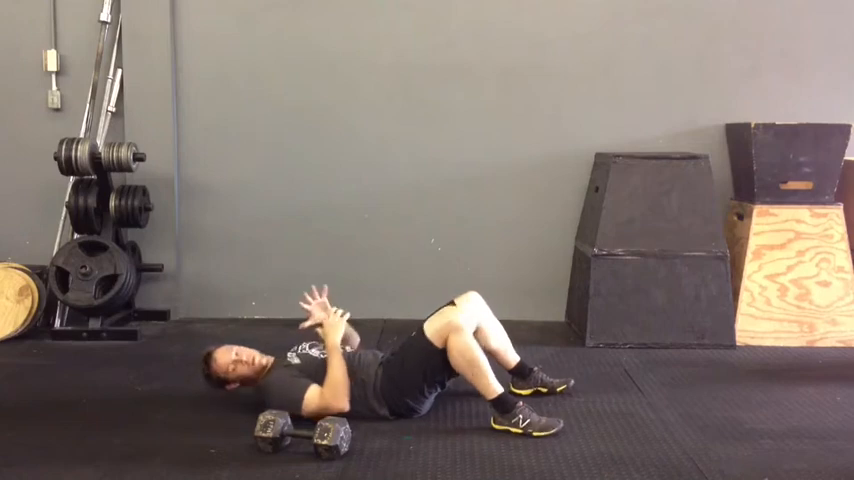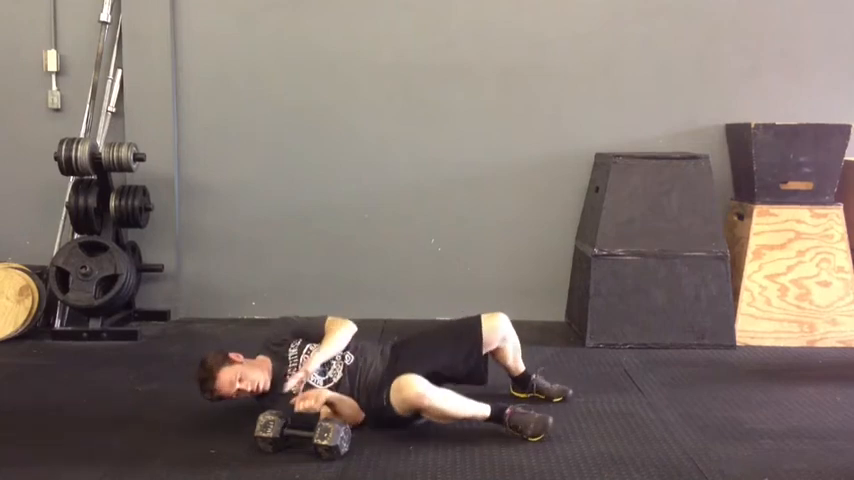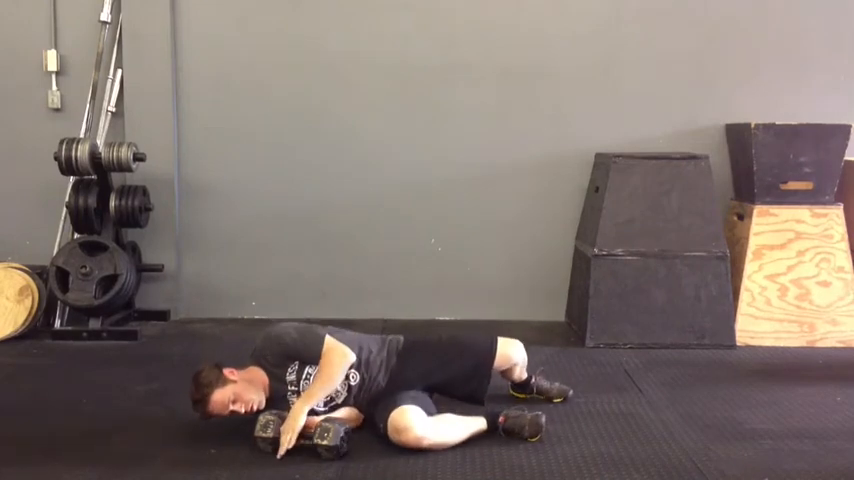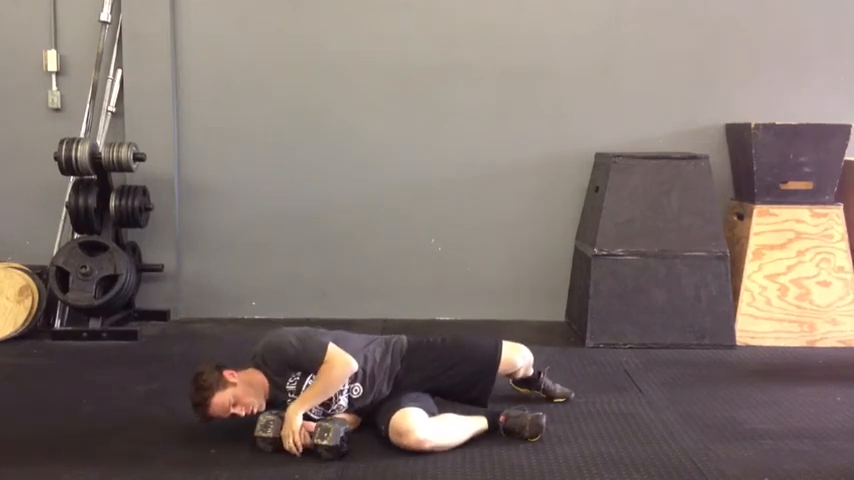
dt=0.7s
person 1, frame 1
left shoulder: (288, 362)
right shoulder: (274, 386)
left elbow: (353, 346)
right elbow: (338, 404)
left wrist: (331, 322)
right wrist: (331, 341)
left hip: (391, 366)
right hip: (397, 393)
left knee: (471, 302)
right knee: (454, 322)
left ankle: (525, 376)
right ankle: (507, 411)
person 1, frame 2
left shoulder: (282, 336)
right shoulder: (277, 402)
left elbow: (345, 327)
right elbow: (355, 415)
left wrist: (312, 361)
right wrist: (326, 398)
left hip: (395, 354)
right hip: (384, 398)
left knee: (498, 325)
right knee: (414, 391)
left ankle: (524, 383)
right ankle: (501, 415)
person 1, frame 3
left shoulder: (273, 343)
right shoulder: (273, 407)
left elbow: (342, 355)
right elbow: (354, 414)
left wrist: (301, 409)
right wrist: (320, 420)
left hip: (401, 357)
right hip: (382, 399)
left knee: (512, 352)
right knee: (410, 430)
left ankle: (525, 385)
right ankle: (495, 421)
person 1, frame 4
left shoulder: (276, 348)
right shoulder: (274, 405)
left elbow: (344, 364)
right elbow: (351, 416)
left wrist: (297, 409)
right wrist: (310, 429)
left hip: (405, 359)
right hip: (385, 399)
left knee: (519, 357)
right knee: (412, 434)
left ankle: (531, 382)
right ankle: (495, 420)
